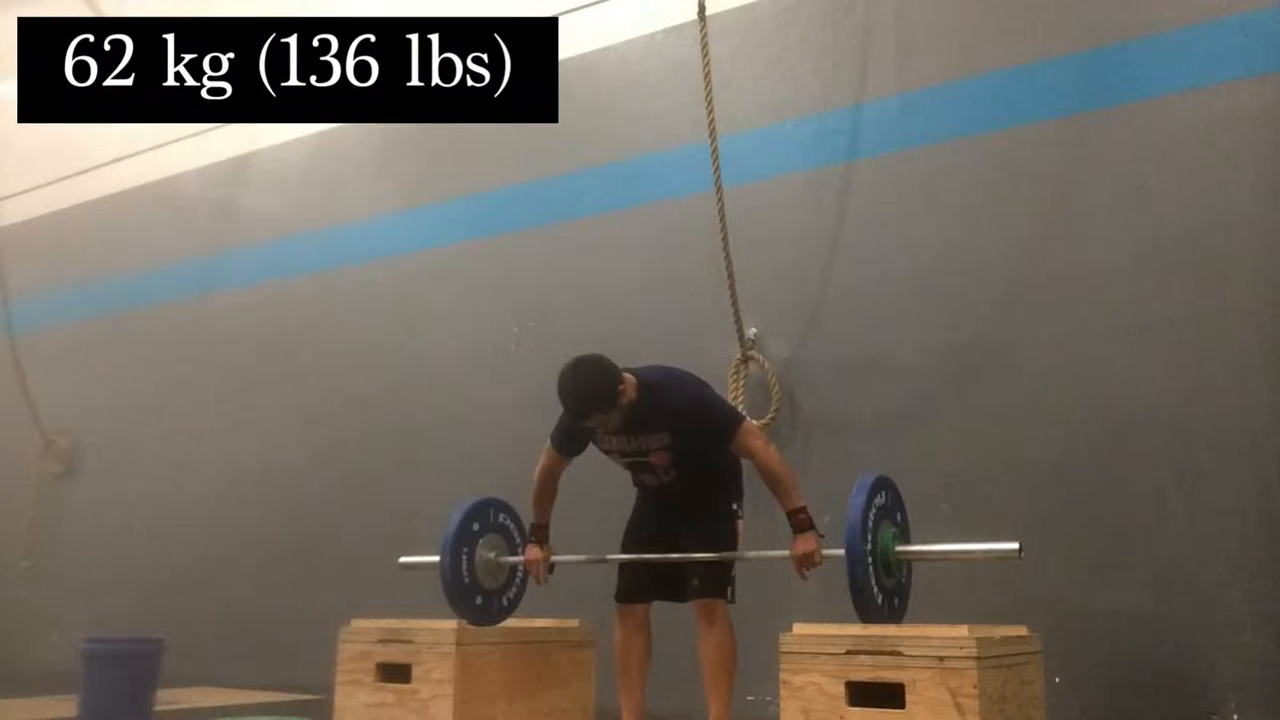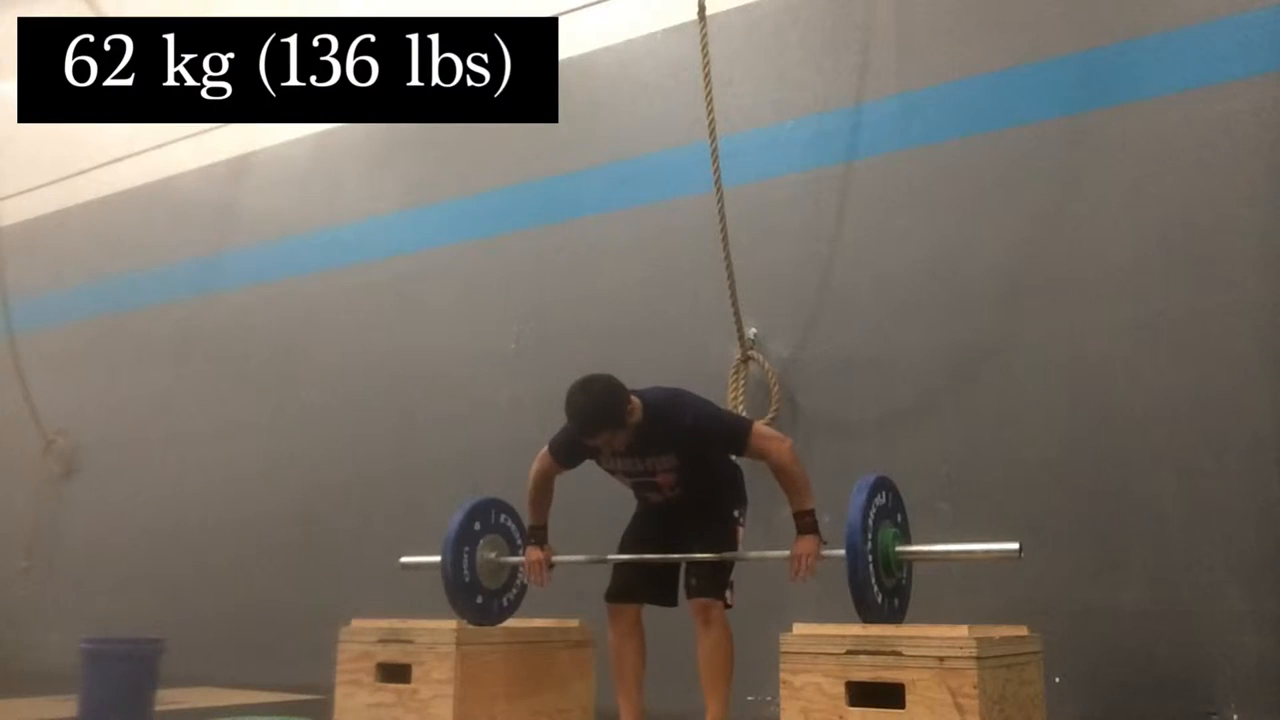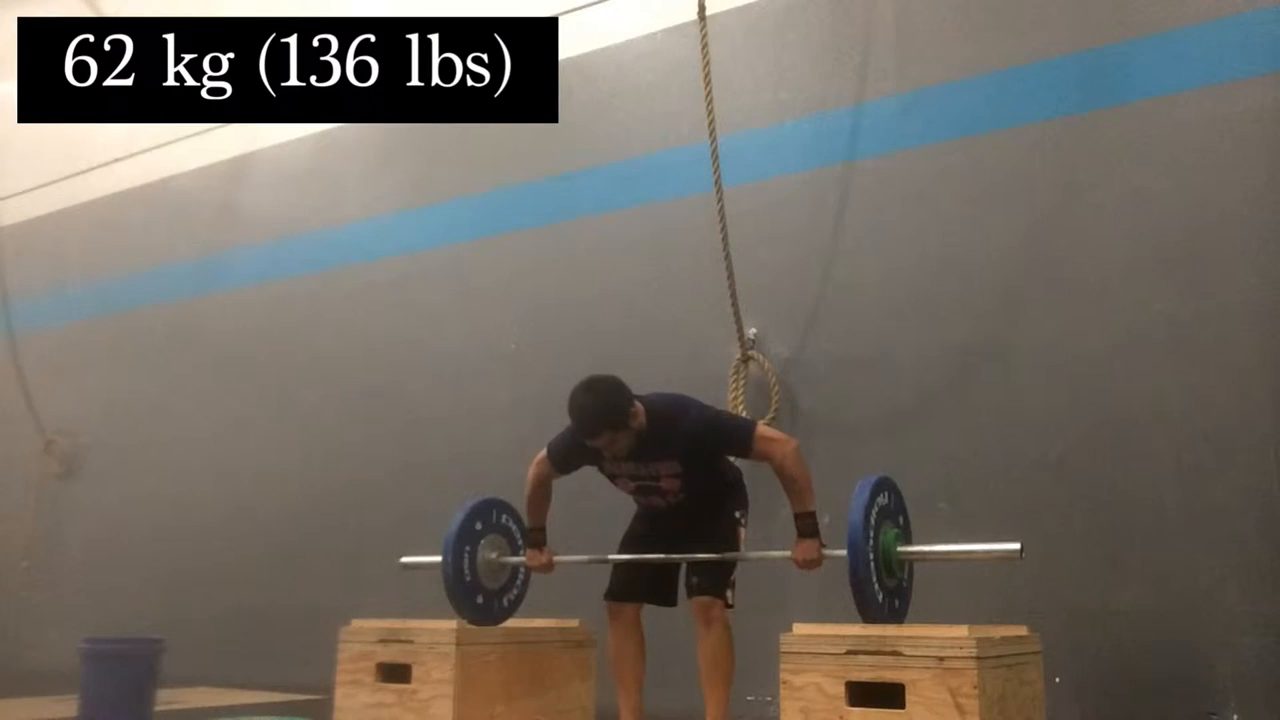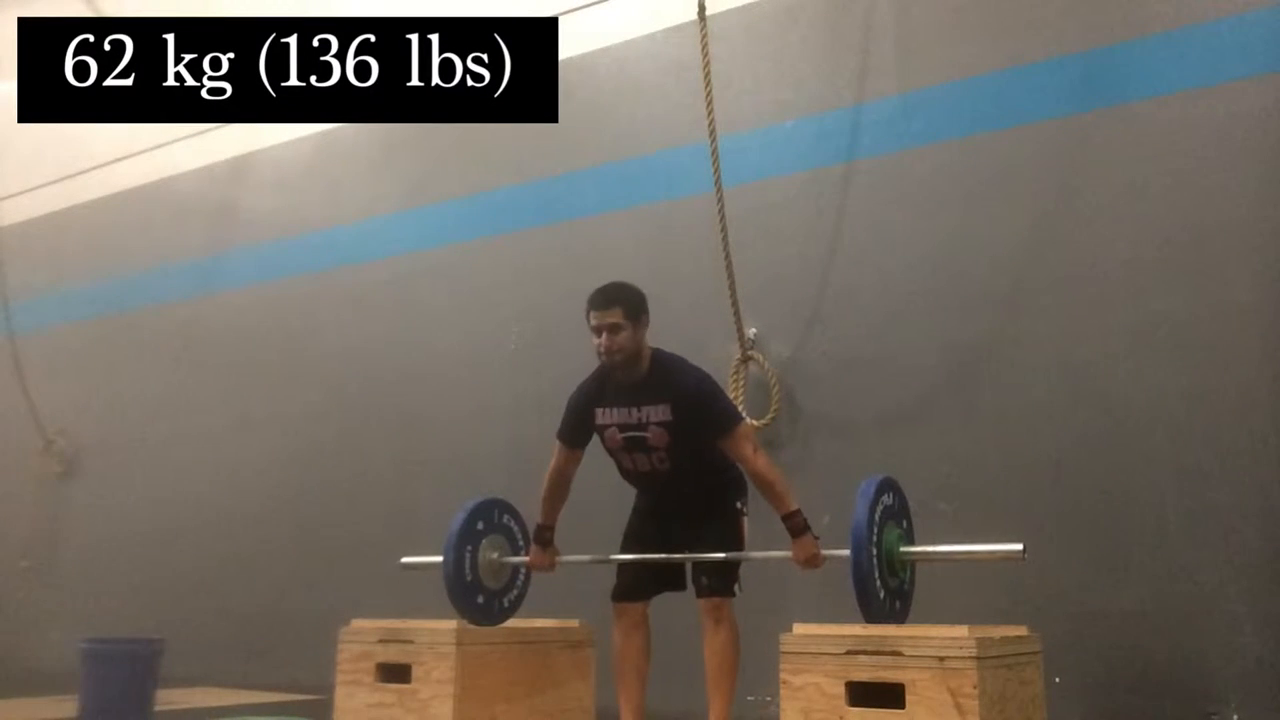
dt=1s
person 1, frame 1
left shoulder: (680, 396)
right shoulder: (582, 414)
left elbow: (761, 448)
right elbow: (549, 469)
left wrist: (802, 527)
right wrist: (538, 537)
left hip: (711, 499)
right hip: (655, 501)
left knee: (709, 605)
right knee: (629, 607)
person 1, frame 2
left shoulder: (684, 415)
right shoulder: (585, 431)
left elbow: (778, 447)
right elbow: (542, 469)
left wrist: (807, 529)
right wrist: (537, 539)
left hip: (713, 507)
right hip: (656, 509)
left knee: (706, 605)
right knee: (620, 606)
person 1, frame 3
left shoulder: (687, 421)
right shoulder: (585, 437)
left elbow: (784, 448)
right elbow: (539, 470)
left wrist: (807, 532)
right wrist: (536, 541)
left hip: (714, 510)
right hip: (655, 514)
left knee: (707, 605)
right knee: (620, 606)
person 1, frame 4
left shoulder: (686, 383)
right shoulder: (589, 395)
left elbow: (750, 454)
right elbow: (562, 468)
left wrist: (798, 530)
right wrist: (542, 538)
left hip: (713, 504)
right hip: (654, 506)
left knee: (714, 605)
right knee: (627, 608)
